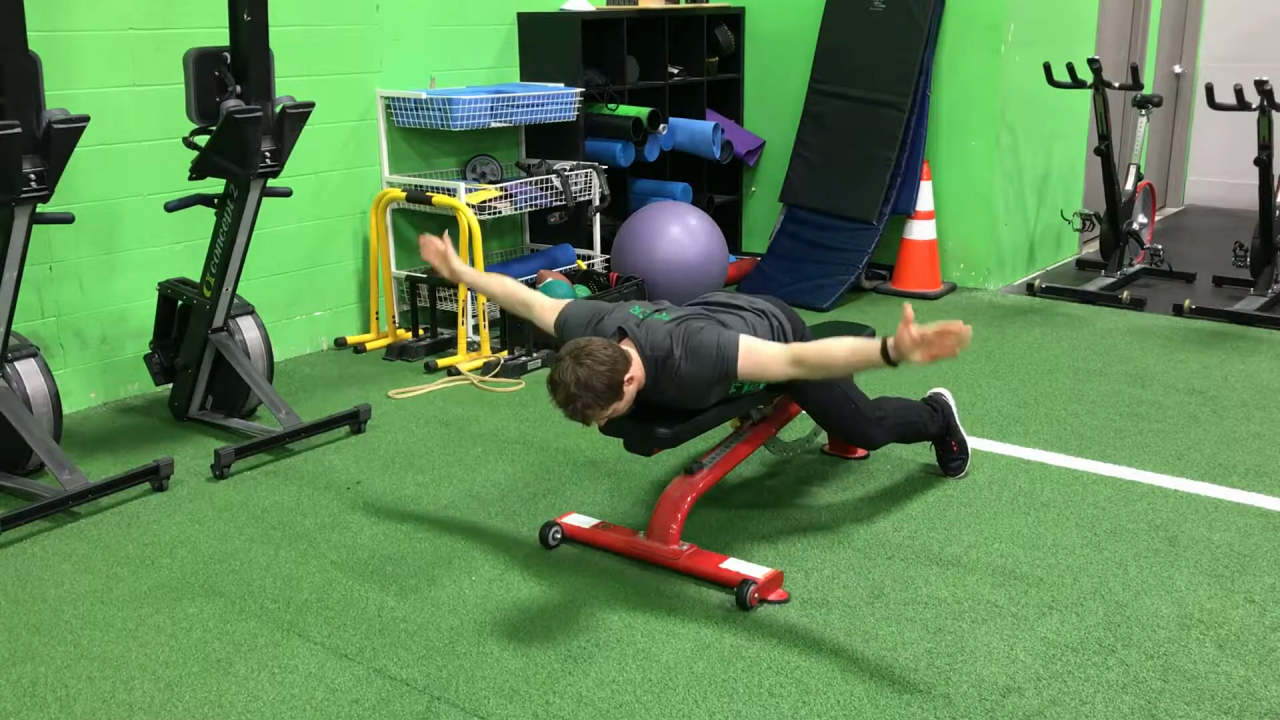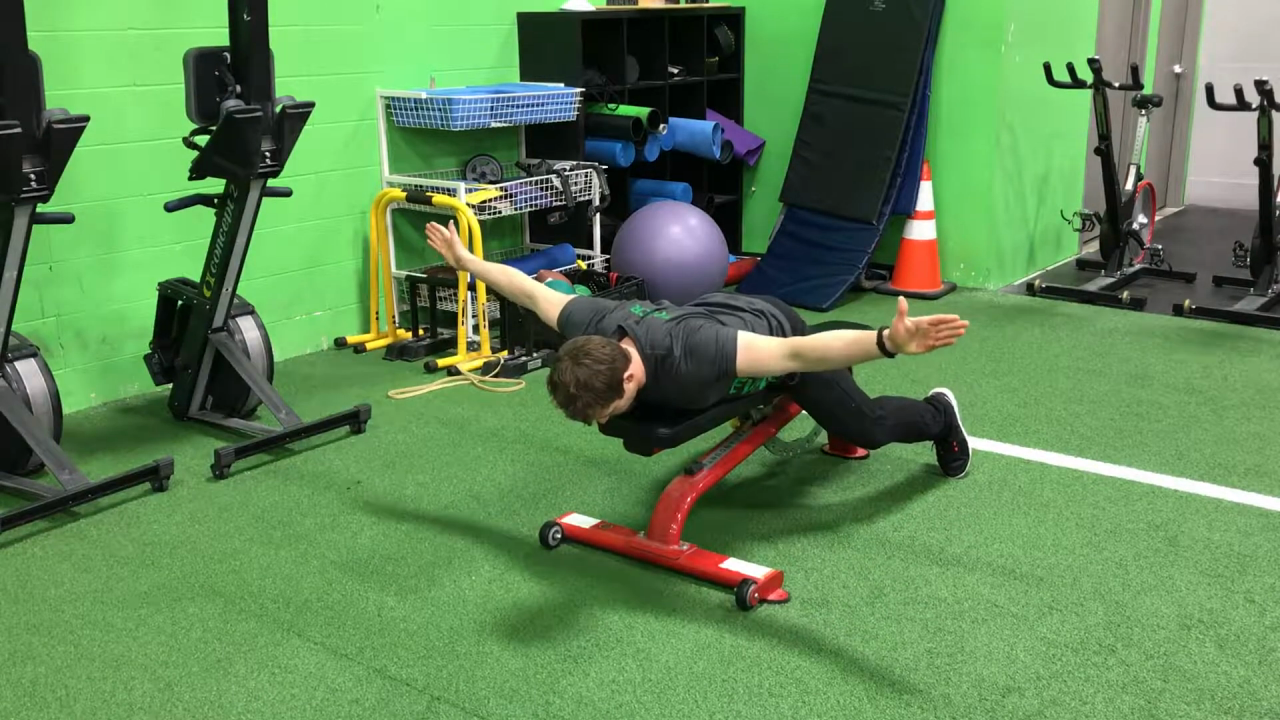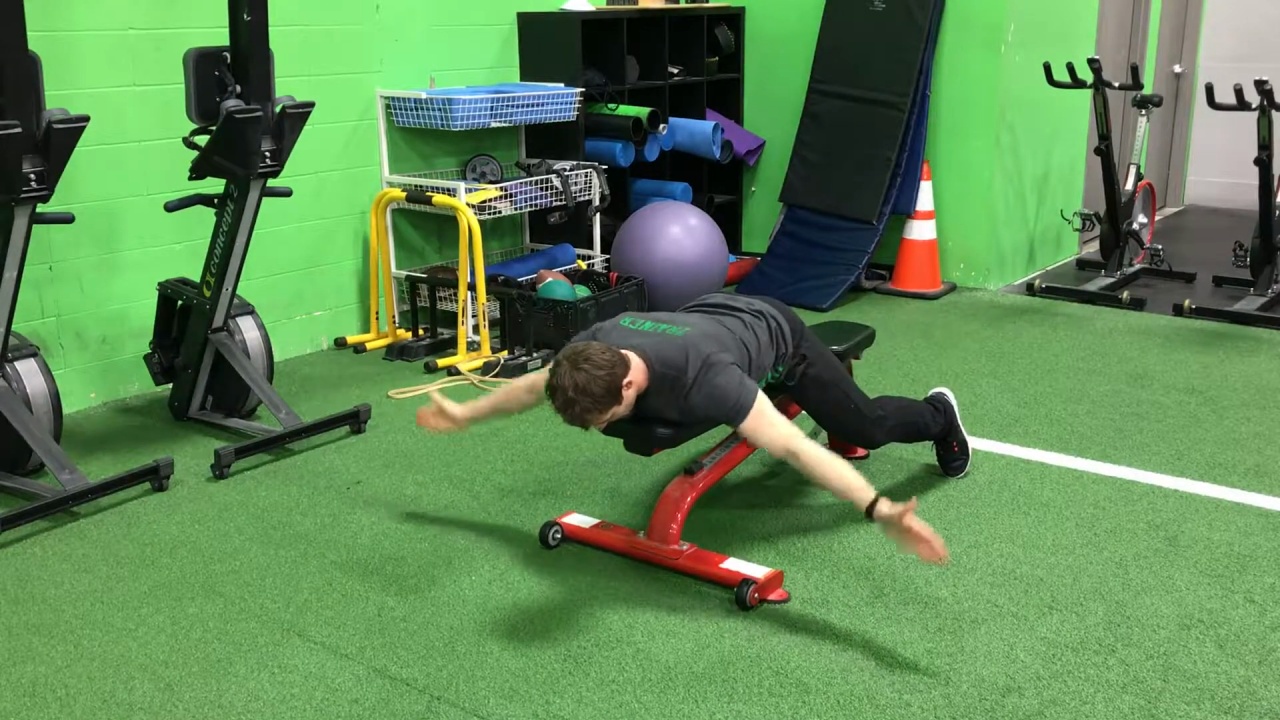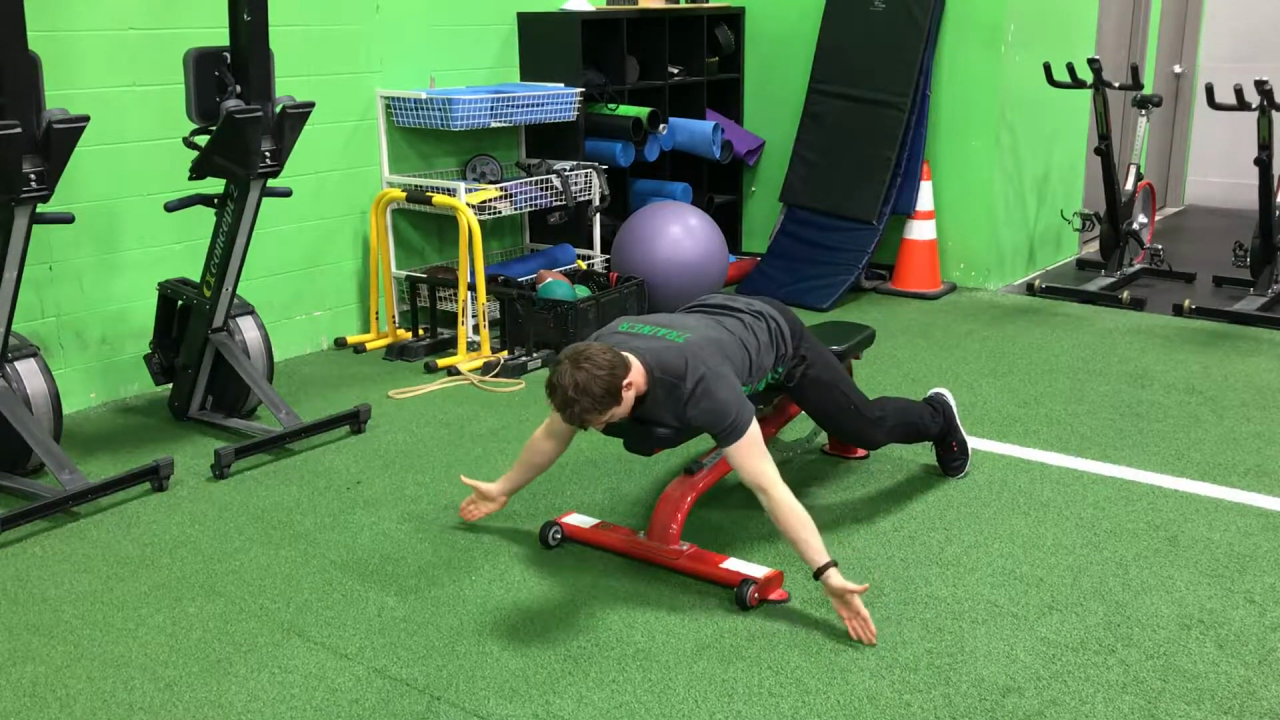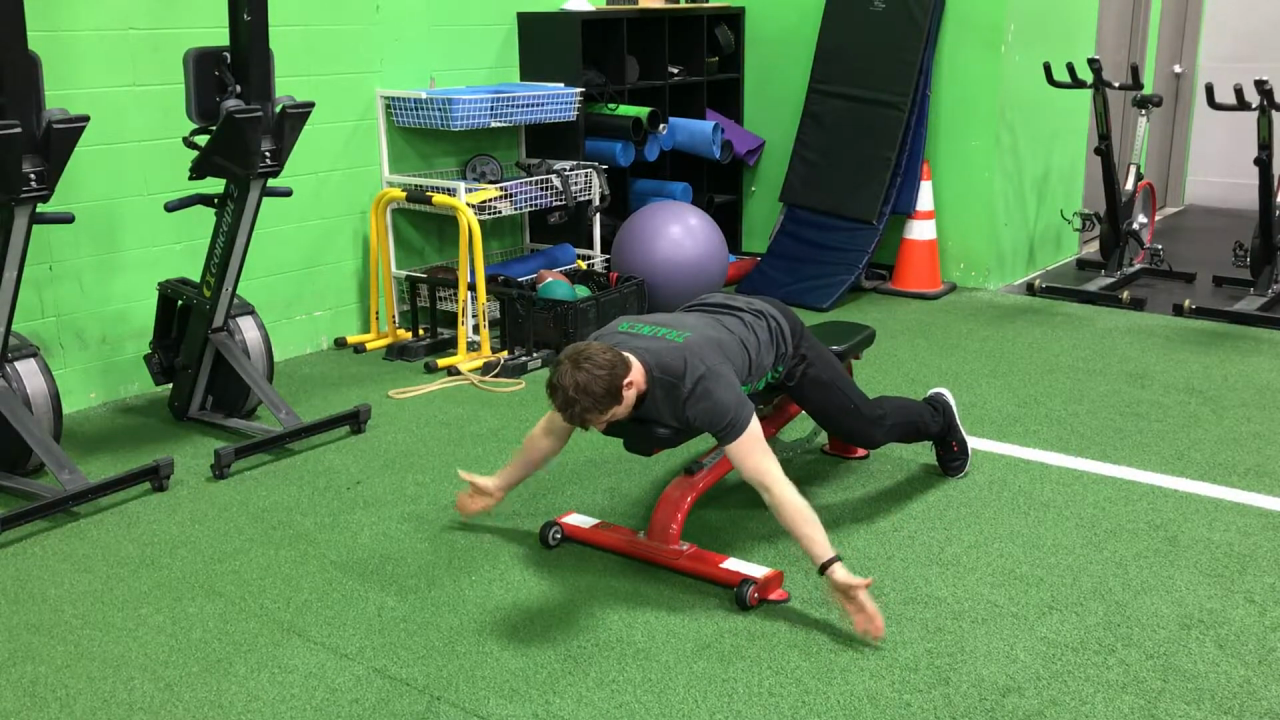
dt=0.5s
person 1, frame 1
left shoulder: (686, 358)
right shoulder: (591, 331)
left elbow: (799, 361)
right elbow: (528, 297)
left wrist: (892, 349)
right wrist: (461, 271)
left hip: (777, 333)
right hip: (721, 316)
left knee: (865, 428)
left ankle: (936, 416)
person 1, frame 2
left shoulder: (685, 356)
right shoulder: (593, 328)
left elbow: (798, 354)
right elbow: (532, 291)
left wrist: (888, 342)
right wrist: (466, 260)
left hip: (776, 334)
right hip: (721, 317)
left knee: (864, 428)
left ankle: (938, 416)
person 1, frame 3
left shoulder: (697, 376)
right shoulder: (594, 349)
left elbow: (795, 447)
right elbow: (530, 388)
left wrist: (879, 510)
right wrist: (465, 413)
left hip: (774, 335)
right hip: (717, 312)
left knee: (864, 425)
left ankle: (937, 414)
person 1, frame 4
left shoulder: (698, 385)
right shoulder: (592, 363)
left elbow: (768, 487)
right elbow: (552, 433)
left wrist: (828, 574)
right wrist: (503, 490)
left hip: (777, 337)
right hip: (717, 316)
left knee: (867, 427)
left ankle: (937, 415)
person 1, frame 5
left shoulder: (699, 384)
right shoulder: (591, 363)
left elbow: (771, 484)
right elbow: (550, 430)
left wrist: (832, 569)
right wrist: (499, 485)
left hip: (774, 334)
right hip: (715, 313)
left knee: (865, 425)
left ankle: (936, 415)
